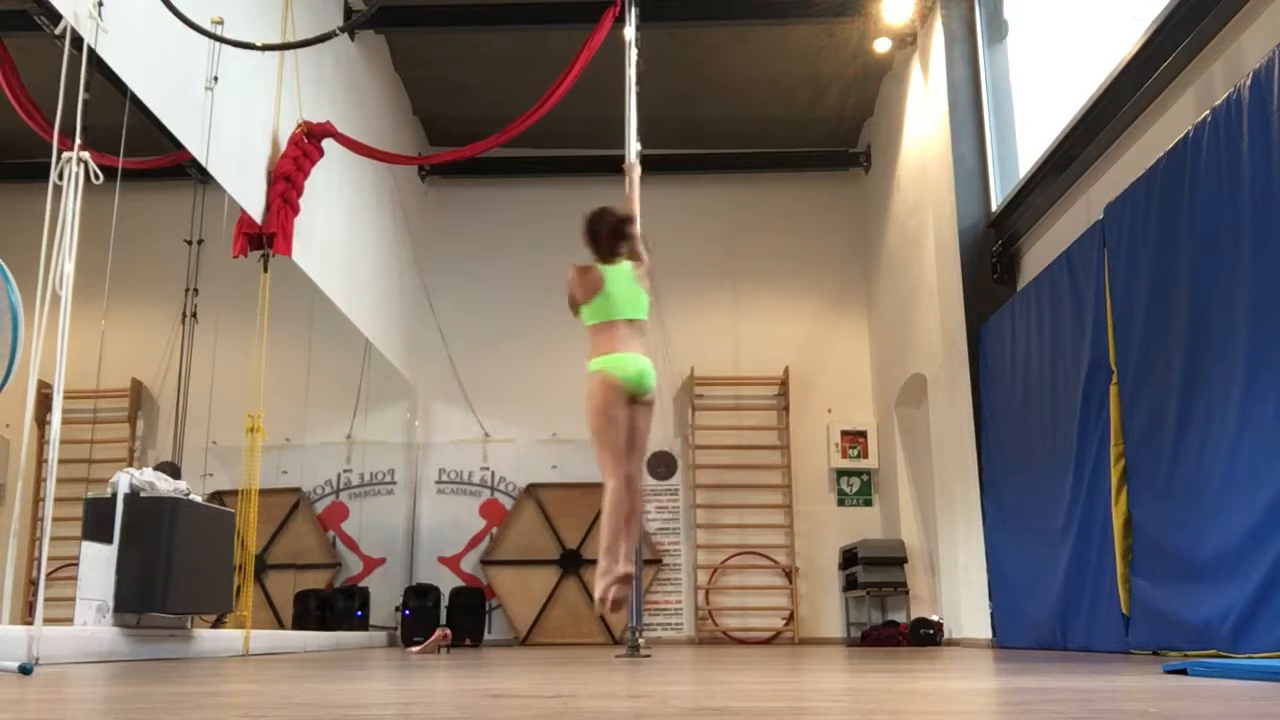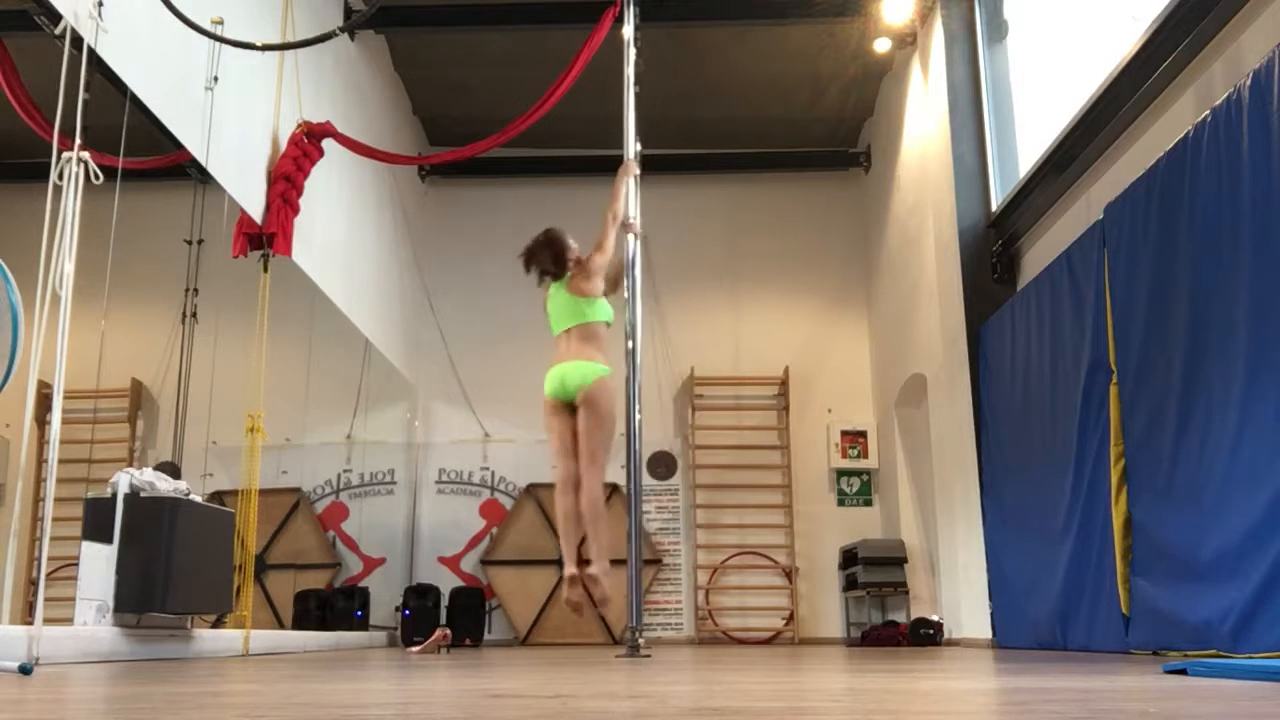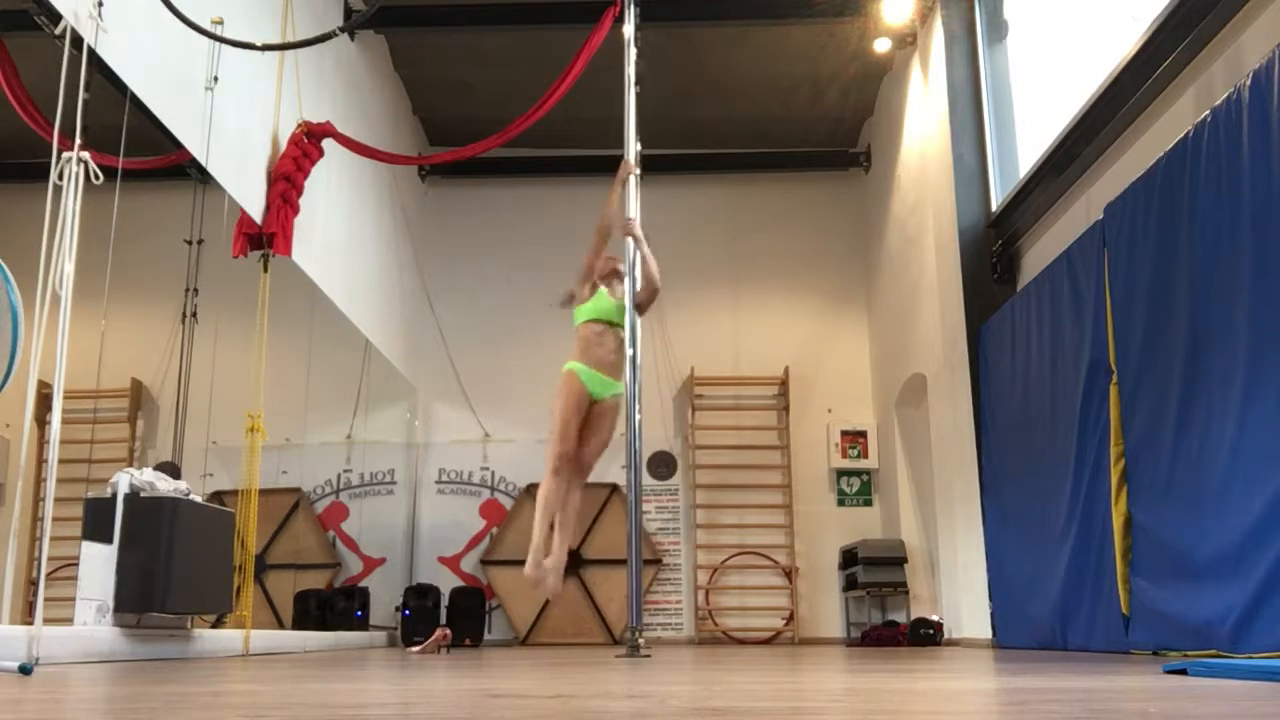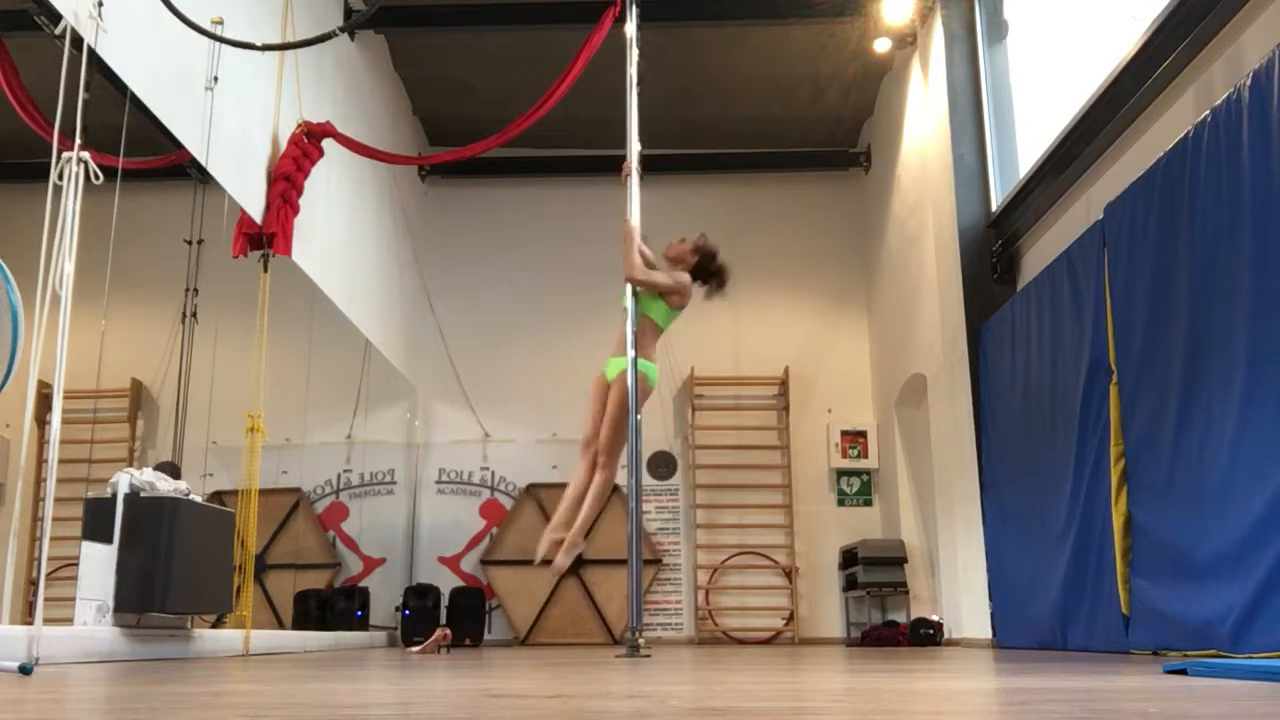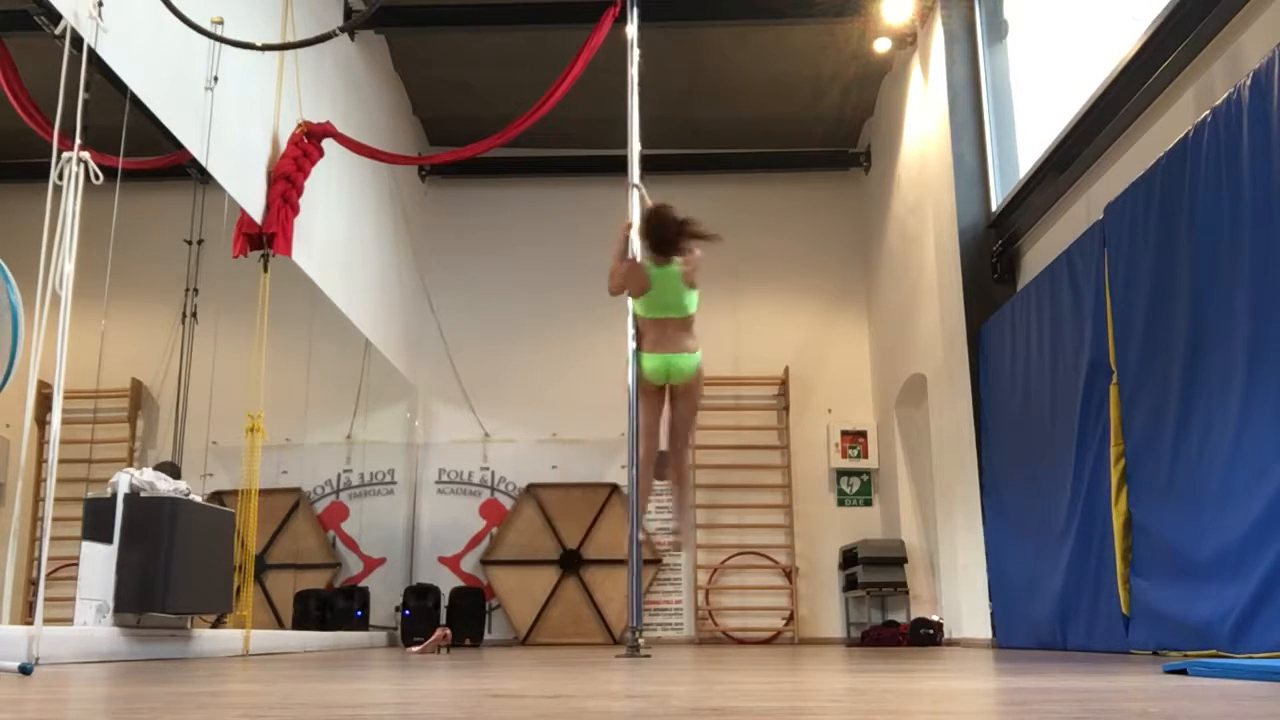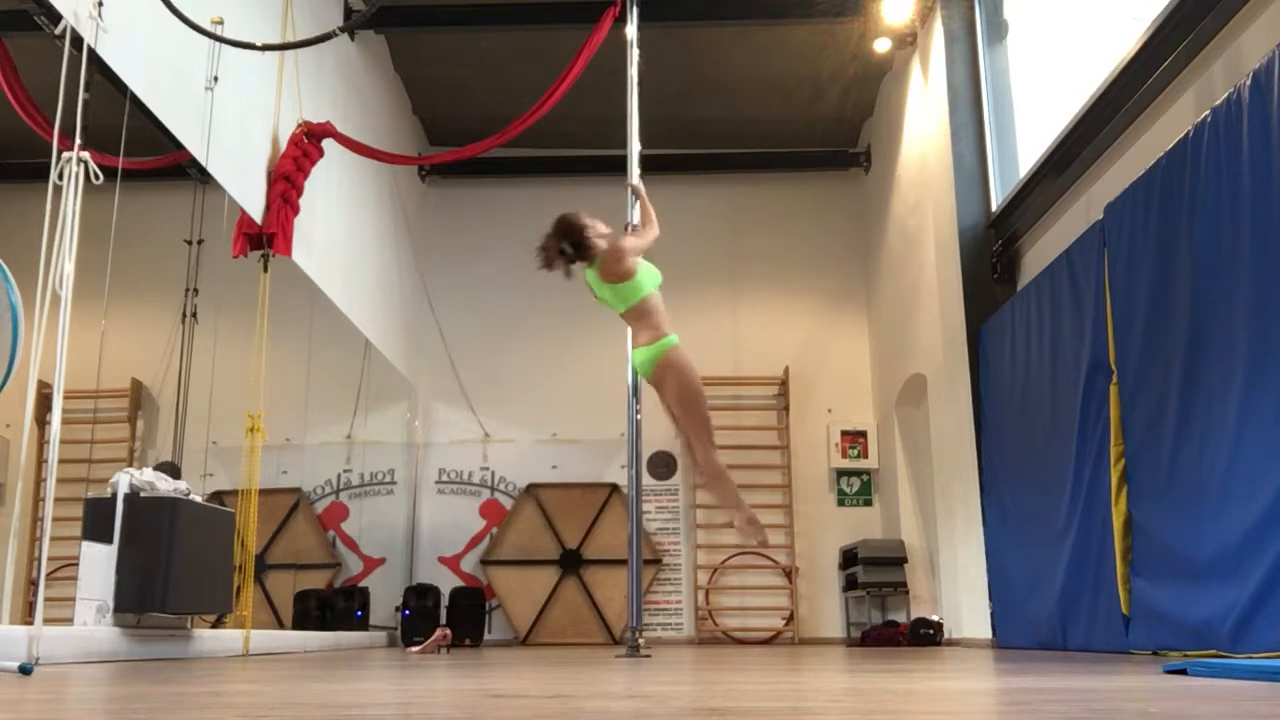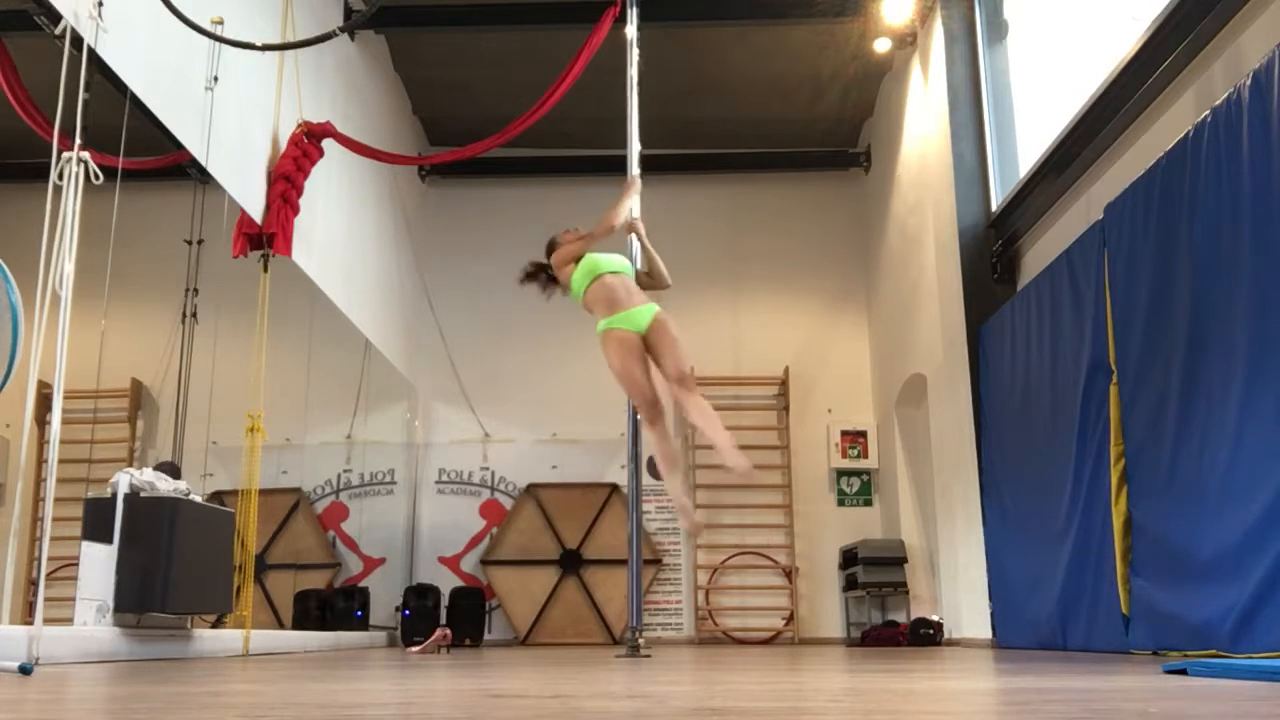
dt=0.3s
person 1, frame 1
left shoulder: (578, 276)
right shoulder: (639, 267)
right elbow: (635, 239)
left hip: (607, 371)
right hip: (643, 371)
left knee: (614, 472)
right knee: (633, 472)
left ankle: (608, 566)
right ankle: (625, 563)
person 1, frame 2
left shoulder: (551, 293)
right shoulder: (588, 274)
right elbow: (611, 223)
left wrist: (628, 238)
right wrist: (623, 177)
left hip: (557, 380)
right hip: (593, 378)
left knee: (566, 476)
right knee: (591, 474)
left ankle: (570, 567)
right ankle: (599, 565)
person 1, frame 3
left shoulder: (639, 301)
right shoulder: (589, 286)
left elbow: (651, 281)
right elbow: (601, 234)
left wrist: (638, 235)
right wrist: (618, 185)
left hip: (610, 390)
right hip: (577, 376)
left knee: (580, 472)
right knee: (560, 462)
left ankle: (558, 558)
right ankle: (538, 550)
person 1, frame 4
left shoulder: (681, 283)
right shoulder: (658, 276)
left elbow: (633, 272)
right elbow: (635, 243)
left wrist: (631, 238)
right wrist: (629, 186)
left hip: (636, 369)
right hip: (613, 367)
left knee: (606, 454)
right knee: (590, 448)
left ankle: (575, 536)
right ankle: (559, 526)
person 1, frame 5
left shoulder: (633, 269)
right shoulder: (690, 263)
left elbow: (617, 283)
left wrist: (623, 245)
right wrist: (642, 196)
left hip: (649, 365)
right hip: (687, 362)
left knee: (646, 450)
right knee: (679, 451)
right ankle: (679, 528)
person 1, frame 6
left shoulder: (590, 272)
right shoulder: (617, 253)
right elbow: (653, 229)
left wrist: (624, 241)
right wrist: (640, 195)
left hip: (646, 354)
right hip: (662, 350)
left knee: (696, 440)
right knee: (703, 441)
left ankle: (740, 512)
right ankle: (744, 516)
person 1, frame 7
left shoulder: (620, 264)
right shoulder: (562, 260)
left elbow: (663, 280)
right elbow: (611, 223)
left wrist: (641, 236)
right wrist: (631, 191)
left hip: (651, 317)
right hip: (616, 330)
left knee: (683, 381)
right knee: (651, 411)
left ankle: (724, 444)
right ankle: (681, 500)
